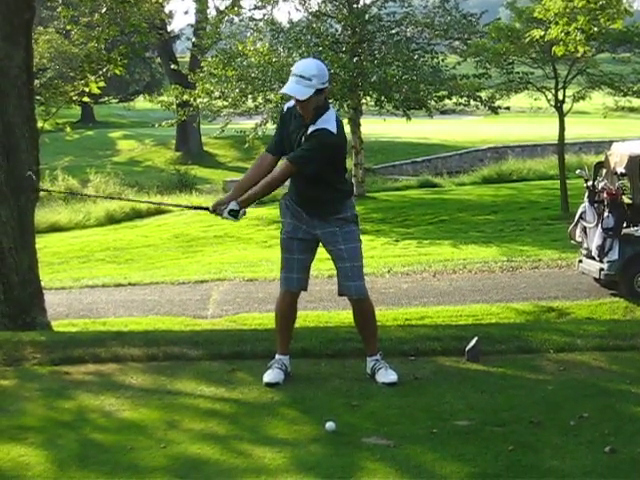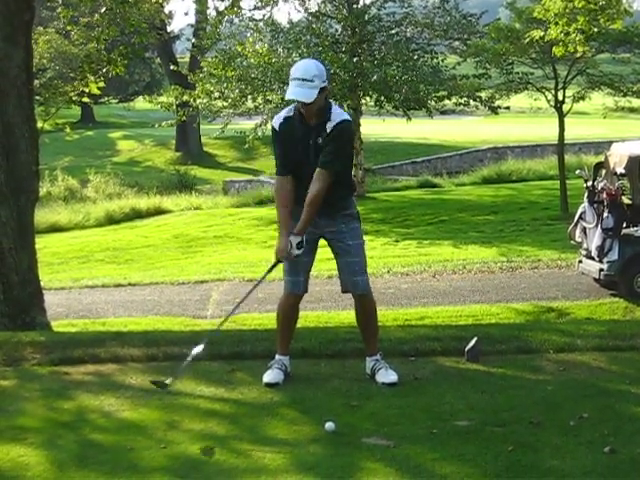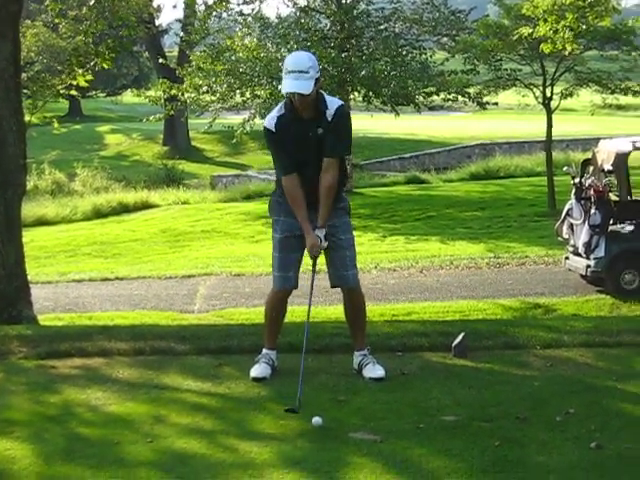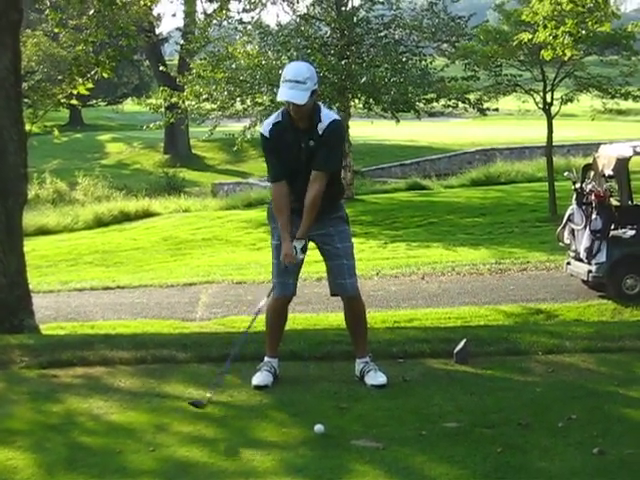
dt=0.4s
person 1, frame 1
left shoulder: (327, 133)
right shoulder: (290, 112)
left elbow: (281, 174)
right elbow: (267, 159)
left wrist: (241, 205)
right wrist: (230, 195)
left hip: (336, 216)
right hip: (298, 211)
left knee: (356, 292)
right knee: (289, 289)
left ankle: (374, 359)
right ankle: (281, 358)
person 1, frame 2
left shoulder: (340, 125)
right shoulder: (283, 123)
left elbow: (320, 184)
right elbow: (284, 180)
left wrist: (297, 232)
right wrist: (283, 233)
left hip: (340, 213)
right hip: (298, 213)
left knee: (360, 289)
right knee: (292, 291)
left ankle: (374, 359)
right ankle: (281, 359)
person 1, frame 3
left shoulder: (337, 112)
right shoulder: (275, 123)
left elbow: (330, 172)
right elbow: (289, 179)
left wrist: (322, 225)
right wrist: (307, 230)
left hip: (333, 206)
right hip: (289, 208)
left knee: (350, 284)
right knee: (282, 286)
left ankle: (361, 354)
right ankle: (268, 353)
person 1, frame 4
left shoulder: (331, 127)
right shoulder: (272, 129)
left elbow: (317, 186)
right elbow: (278, 186)
left wrist: (303, 237)
right wrist: (286, 239)
left hip: (329, 215)
right hip: (286, 214)
left knee: (349, 291)
right knee: (281, 294)
left ankle: (363, 361)
right ankle: (270, 361)
